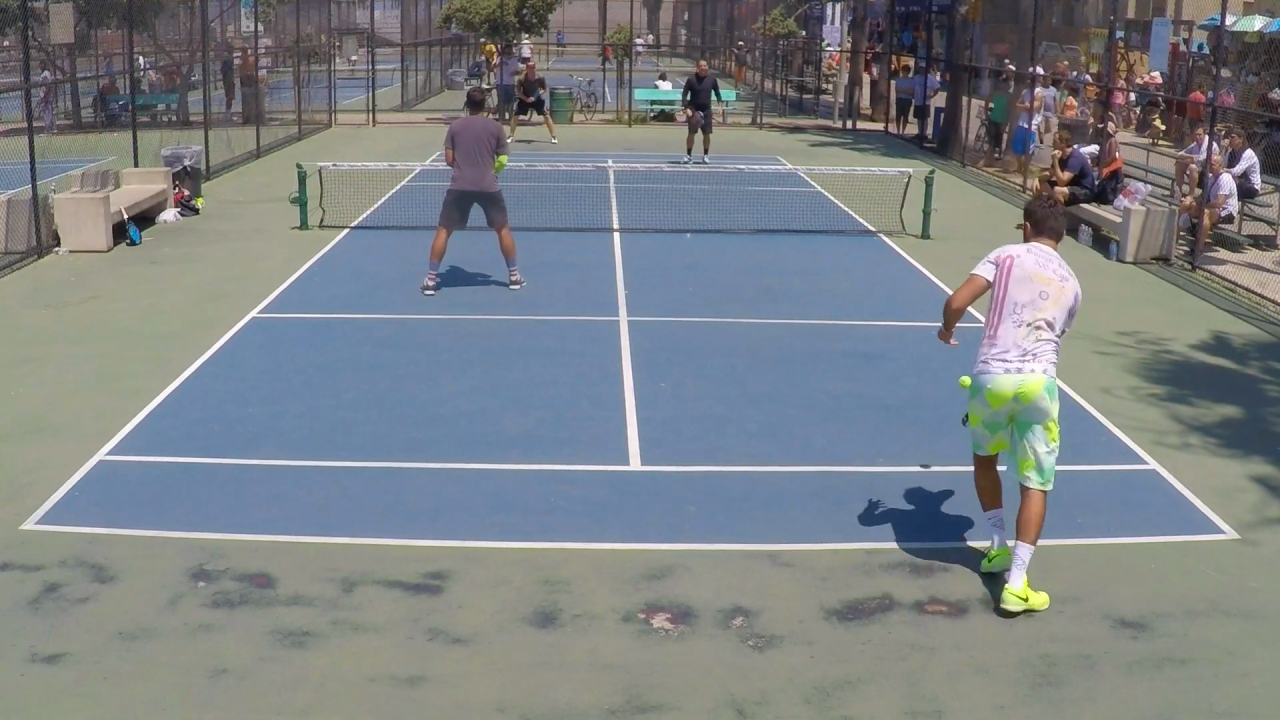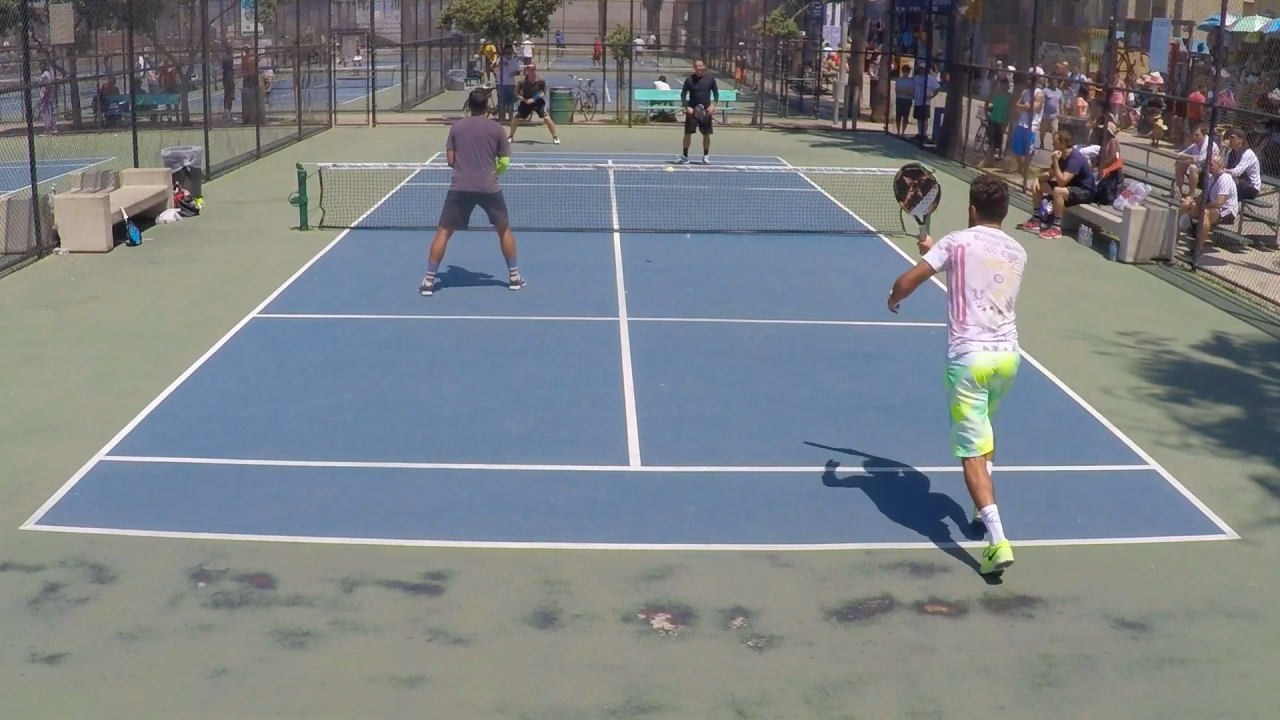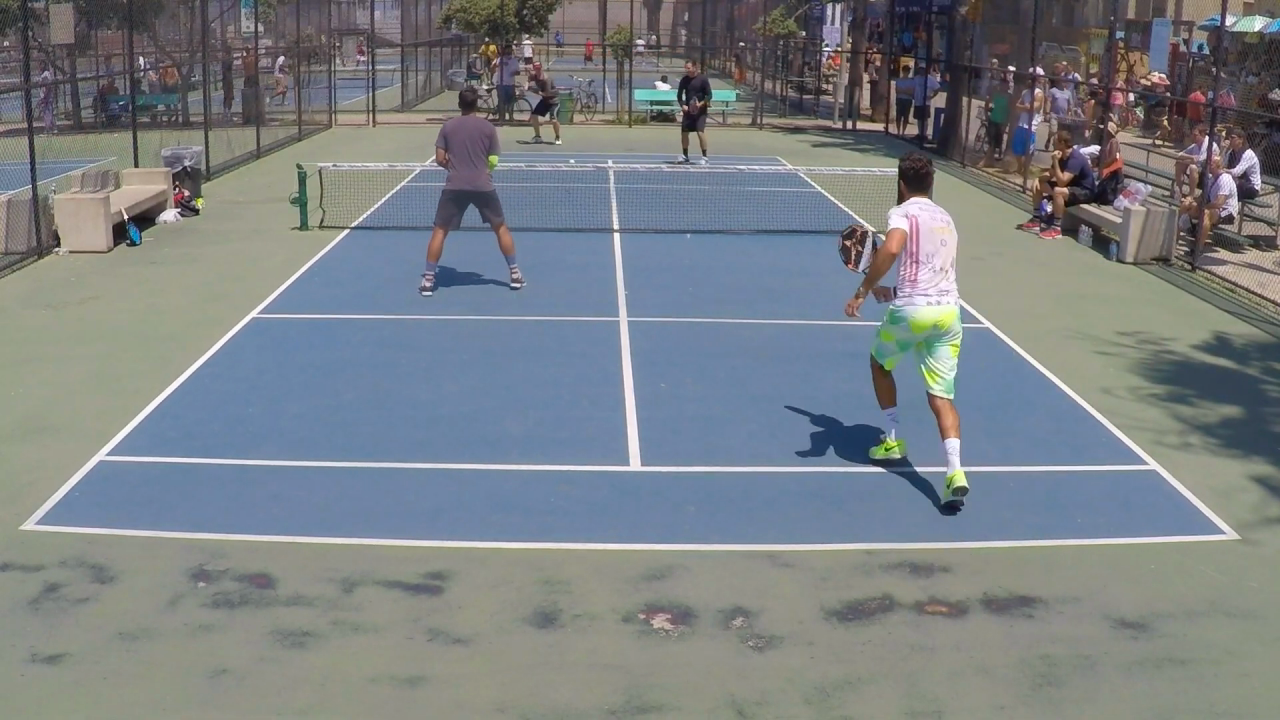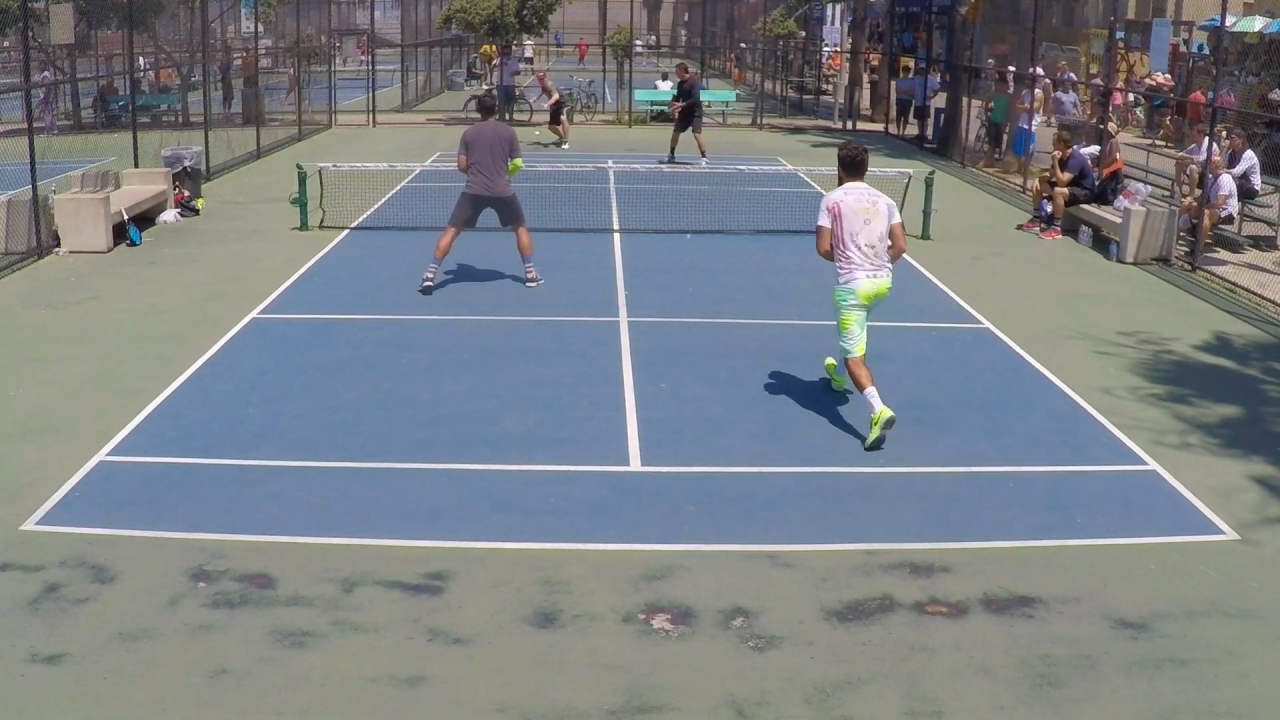
dt=0.3s
person 1, frame 1
left shoulder: (1006, 255)
right shoulder: (1072, 283)
left elbow: (956, 304)
left wrist: (947, 330)
left hip: (992, 376)
right hip: (1039, 383)
left knee: (985, 458)
right knee: (1036, 484)
left ankle: (998, 550)
right ankle: (1017, 586)
person 1, frame 2
left shoulder: (956, 242)
right shoulder: (1018, 253)
left elbow: (906, 282)
left wrist: (893, 300)
right wrist: (937, 251)
left hip: (968, 357)
right hip: (1007, 356)
left knee: (971, 452)
right knee: (983, 435)
left ankle: (998, 543)
right ankle: (988, 515)
person 1, frame 3
left shoulder: (902, 213)
right shoulder: (946, 220)
left elbow: (890, 250)
left wrist: (861, 291)
right wrist: (894, 290)
left hip: (911, 313)
right hip: (948, 313)
left knee: (880, 365)
right knee: (942, 396)
left ankle: (891, 441)
right ankle: (955, 472)
person 1, frame 4
left shoulder: (832, 199)
right shoulder: (885, 201)
left elbow: (822, 248)
right elbow: (900, 247)
left hip: (852, 283)
right hip: (882, 281)
left knee: (854, 356)
right knee: (854, 335)
left ankle: (880, 411)
right ankle: (839, 375)
person 2, frame 1
left shoulder: (455, 127)
right shoulder: (495, 128)
left elbow: (449, 160)
right elbow: (503, 161)
left hip: (459, 187)
right hip: (488, 187)
left knee: (444, 231)
right knee: (503, 229)
left ankle: (431, 280)
right ankle: (514, 276)
person 2, frame 2
left shoulder: (456, 127)
right shoulder: (497, 129)
left elbow: (451, 161)
right elbow: (504, 163)
left hip: (459, 187)
right hip: (489, 188)
left knee: (444, 232)
right knee: (504, 230)
left ankle: (429, 281)
right ankle: (514, 276)
person 2, frame 3
left shoulder: (448, 126)
right shoulder: (488, 128)
left elbow: (440, 159)
right elbow: (493, 161)
left hip: (454, 186)
right hip: (483, 187)
left knee: (440, 231)
right knee: (500, 228)
left ankle: (428, 280)
right ankle: (514, 274)
person 2, frame 4
left shoulder: (468, 133)
right shoulder: (508, 132)
left elbow: (461, 166)
right elbow: (517, 164)
left hip: (473, 191)
right hip: (502, 191)
left knee: (451, 230)
right knee: (520, 228)
left ankle: (430, 275)
right ankle: (530, 274)
